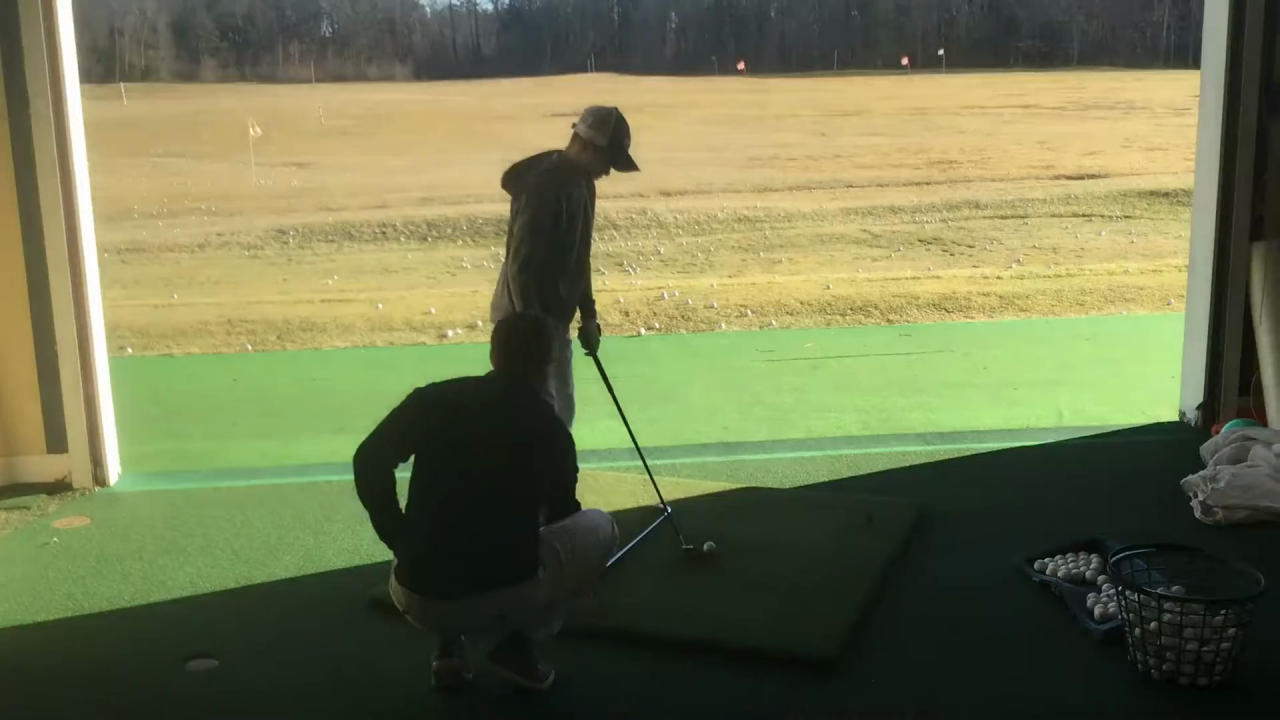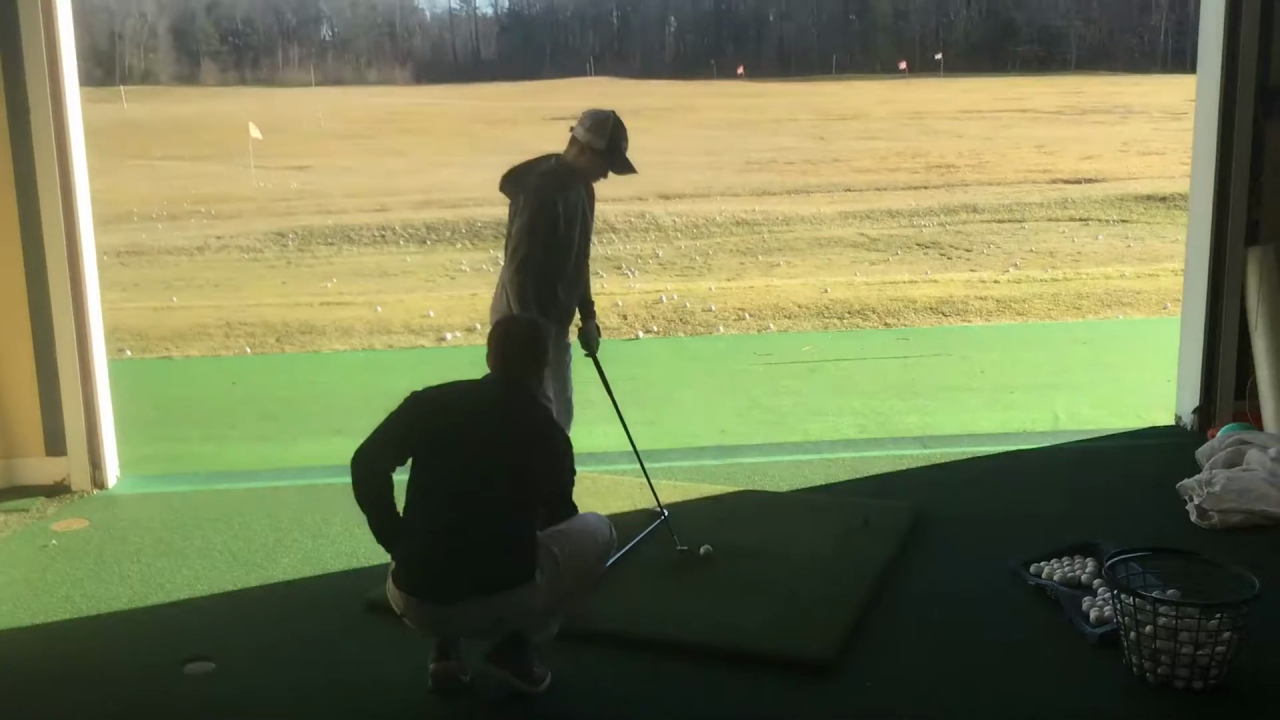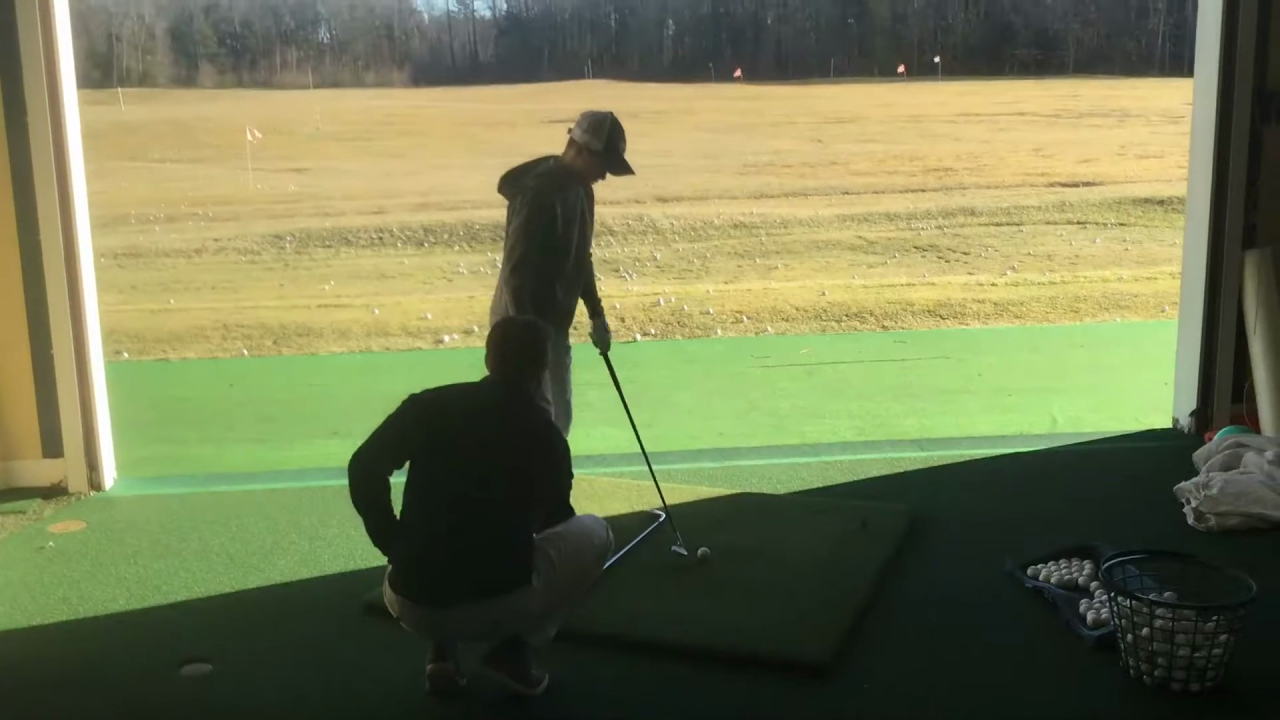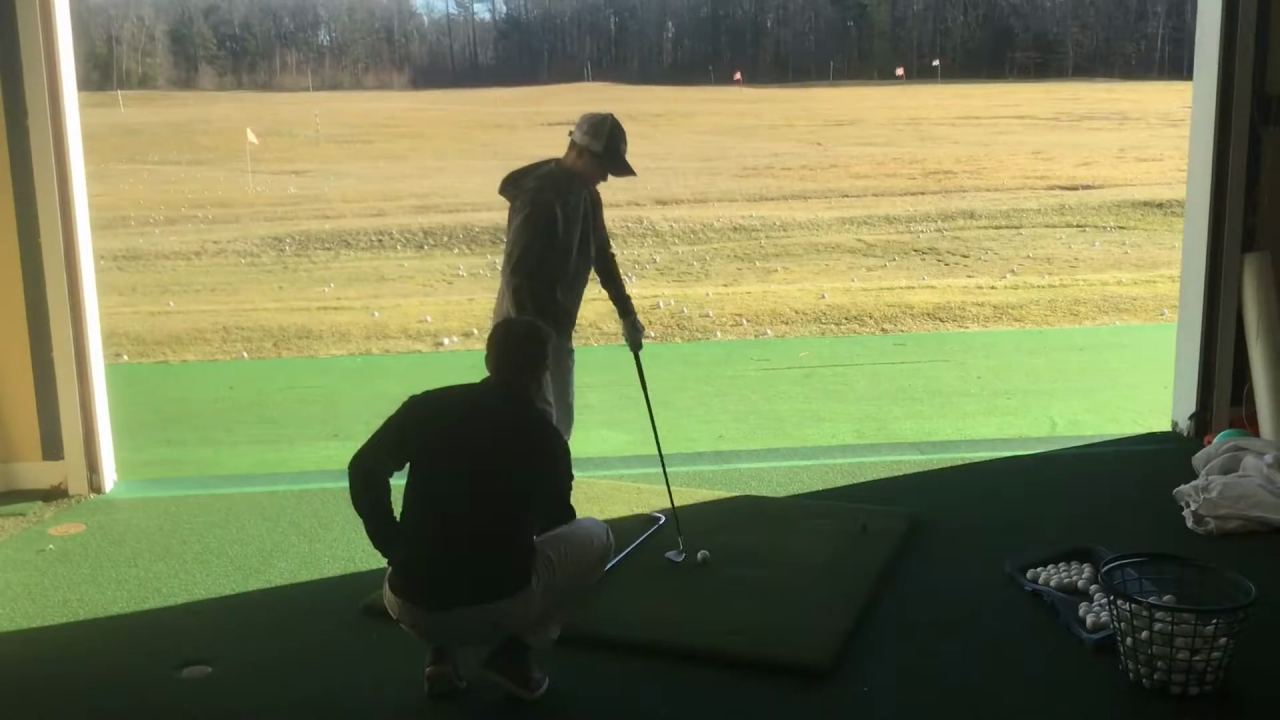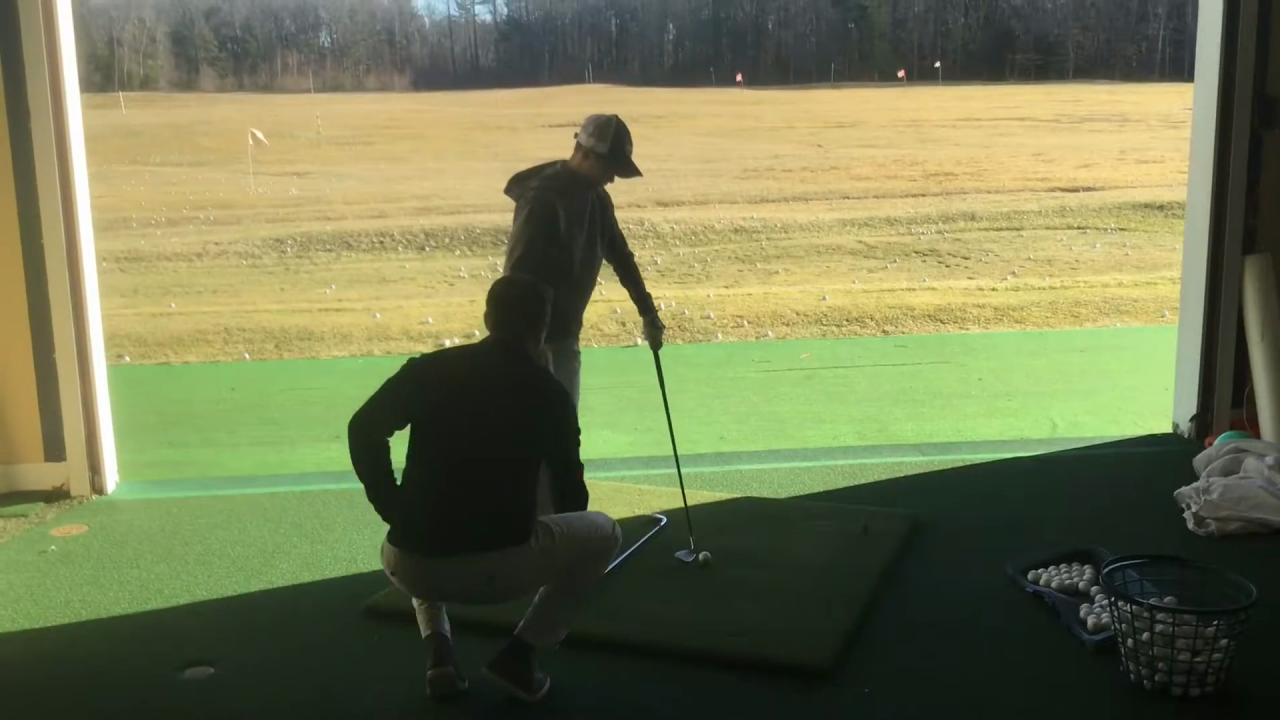
dt=0.2s
person 1, frame 1
left shoulder: (433, 399)
right shoulder: (550, 428)
left elbow: (369, 461)
right elbow: (563, 515)
left wrist: (399, 543)
right wrist: (574, 583)
left hip: (417, 598)
right hip: (507, 598)
right knee: (601, 527)
left ankle: (448, 644)
right ankle: (520, 643)
person 1, frame 2
left shoulder: (430, 403)
right shoulder: (547, 431)
left elbow: (367, 466)
right elbow: (559, 515)
left wrist: (398, 547)
left hip: (415, 603)
right hip: (504, 603)
right knee: (599, 531)
left ankle: (446, 647)
right ankle: (516, 645)
person 1, frame 3
left shoulder: (428, 406)
right shoulder: (545, 435)
left elbow: (364, 470)
right elbow: (556, 519)
left wrist: (395, 549)
left hip: (412, 606)
right hip: (501, 605)
right knee: (596, 533)
left ankle: (442, 649)
right ankle: (514, 646)
person 1, frame 4
left shoulder: (428, 408)
right shoulder: (545, 437)
left elbow: (364, 471)
right elbow: (557, 521)
left wrist: (395, 550)
left hip: (412, 607)
right hip: (499, 608)
right knee: (597, 536)
left ankle: (441, 652)
right ankle: (515, 650)
person 1, frame 5
left shoulder: (428, 369)
right shoulder: (548, 394)
left elbow: (363, 432)
right elbow: (568, 483)
left wrist: (396, 515)
left hip: (411, 566)
right hip: (499, 565)
right knee: (603, 533)
left ankle: (438, 651)
right ankle: (519, 655)
person 2, frame 1
left shoulder: (582, 185)
right shoulder: (542, 189)
right elbow: (521, 267)
left wrist: (588, 314)
left hip: (554, 319)
left knee: (561, 412)
person 2, frame 2
left shoulder: (581, 189)
right shoulder: (539, 192)
right elbow: (518, 270)
left wrist: (588, 316)
left hip: (554, 323)
left knee: (560, 415)
person 2, frame 3
left shoulder: (581, 191)
right shoulder: (537, 194)
right elbow: (515, 272)
left wrist: (596, 315)
left hip: (555, 325)
left knee: (559, 417)
person 2, frame 4
left shoulder: (586, 196)
right shoulder: (537, 197)
left elbow: (603, 257)
right elbow: (515, 274)
left wrist: (627, 313)
left hip: (558, 328)
left knee: (560, 421)
person 2, frame 5
left shoulder: (596, 199)
right shoulder: (542, 198)
left elbow: (620, 256)
right elbow: (517, 273)
left wrist: (648, 313)
left hip: (565, 332)
